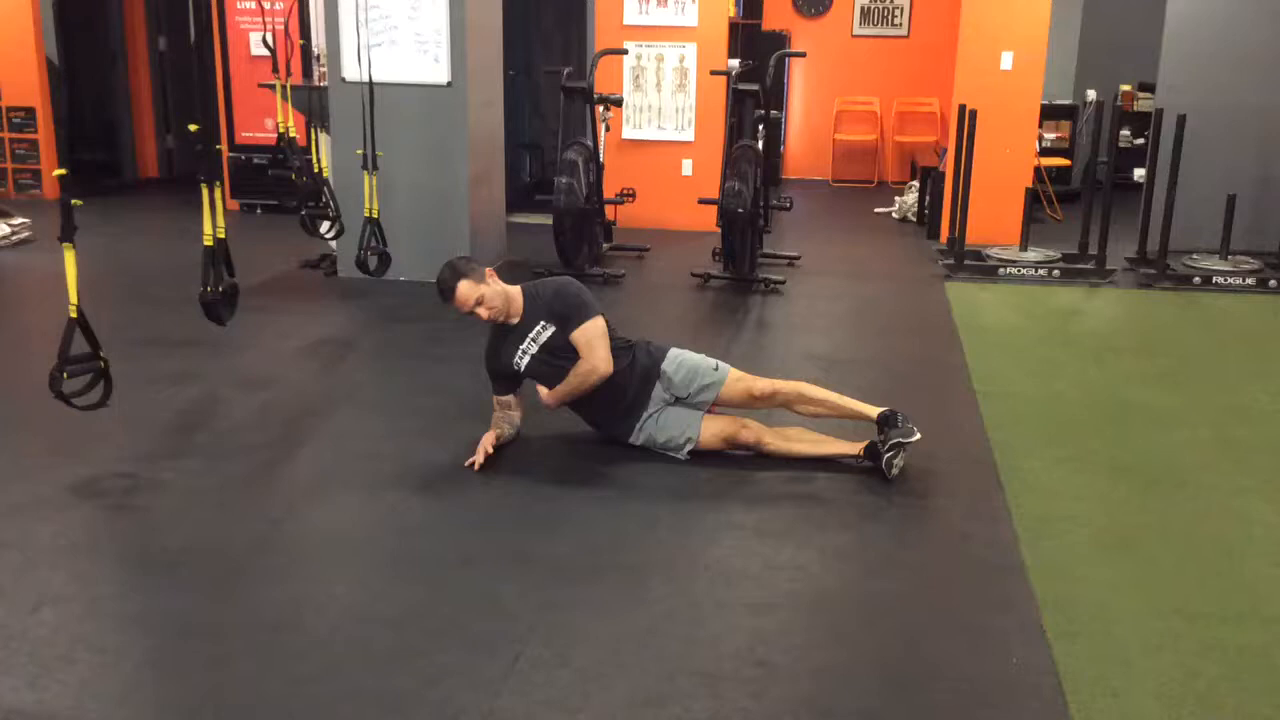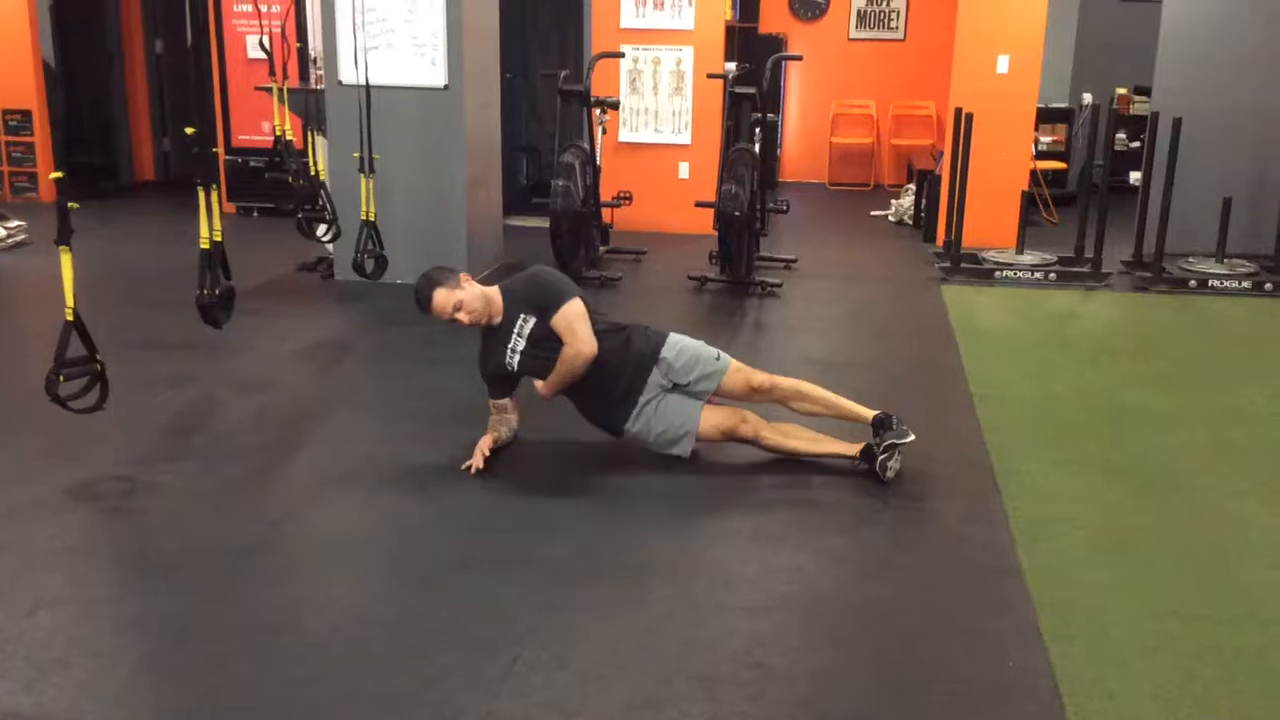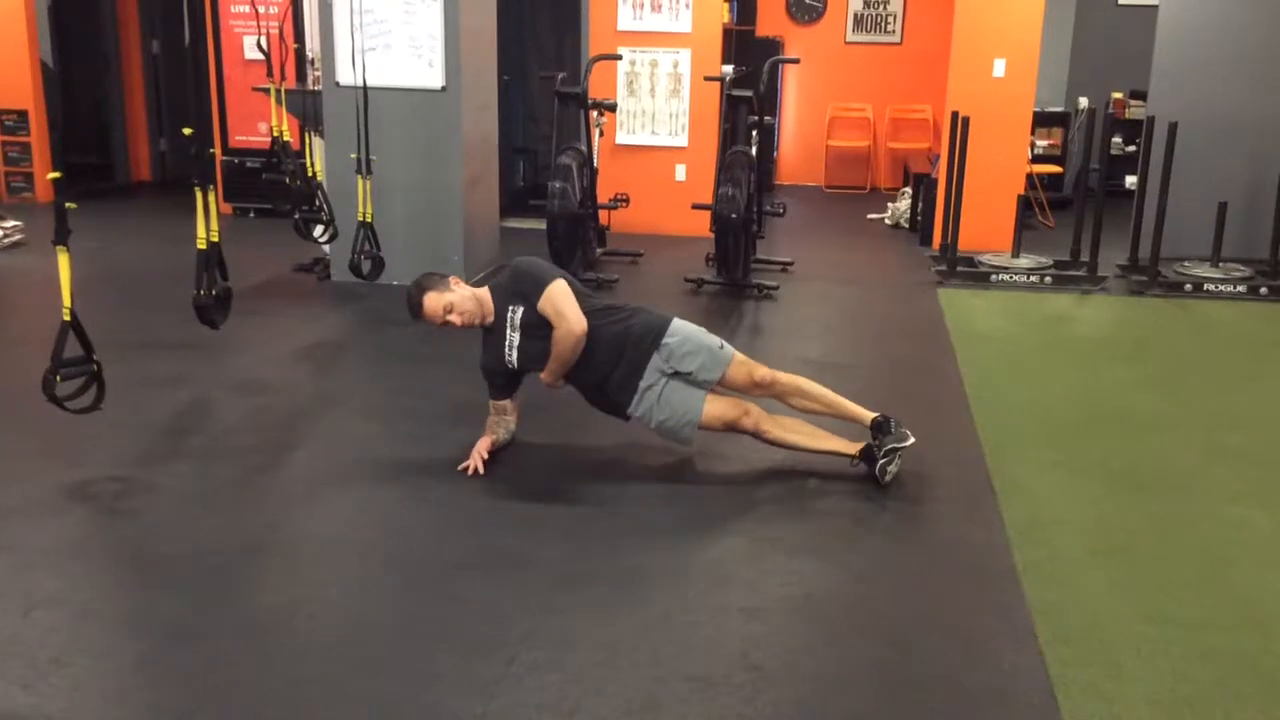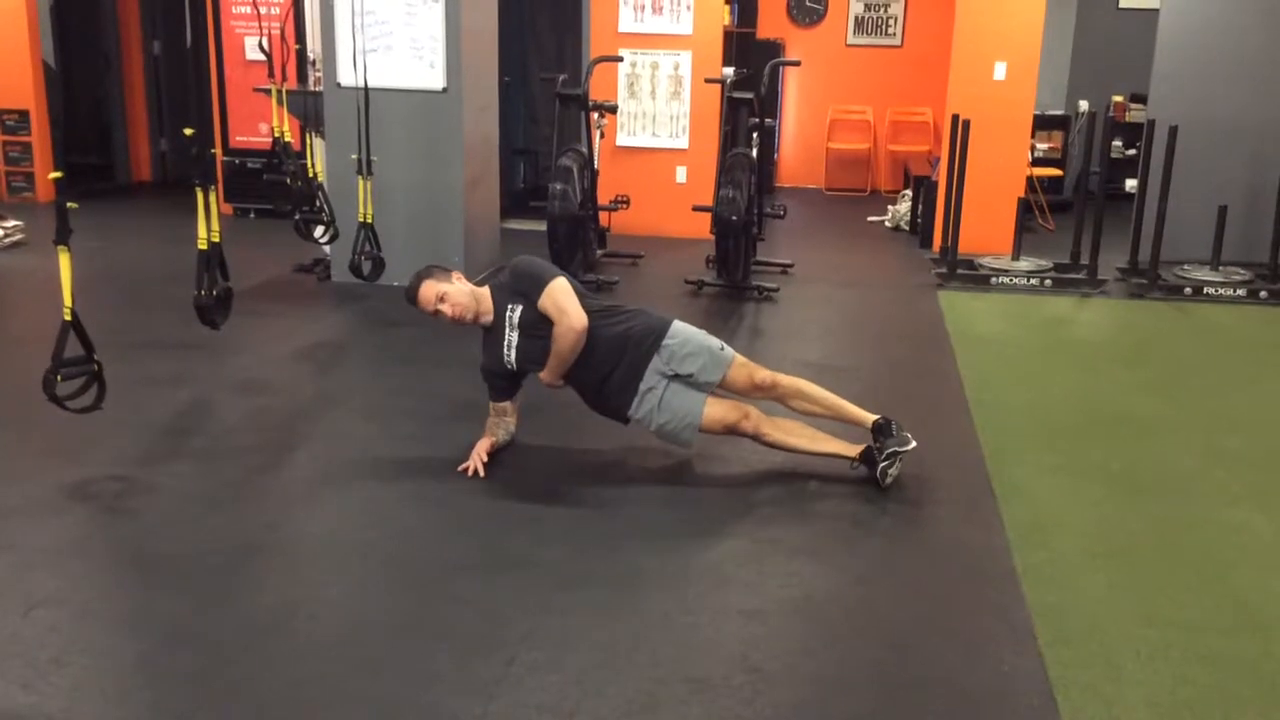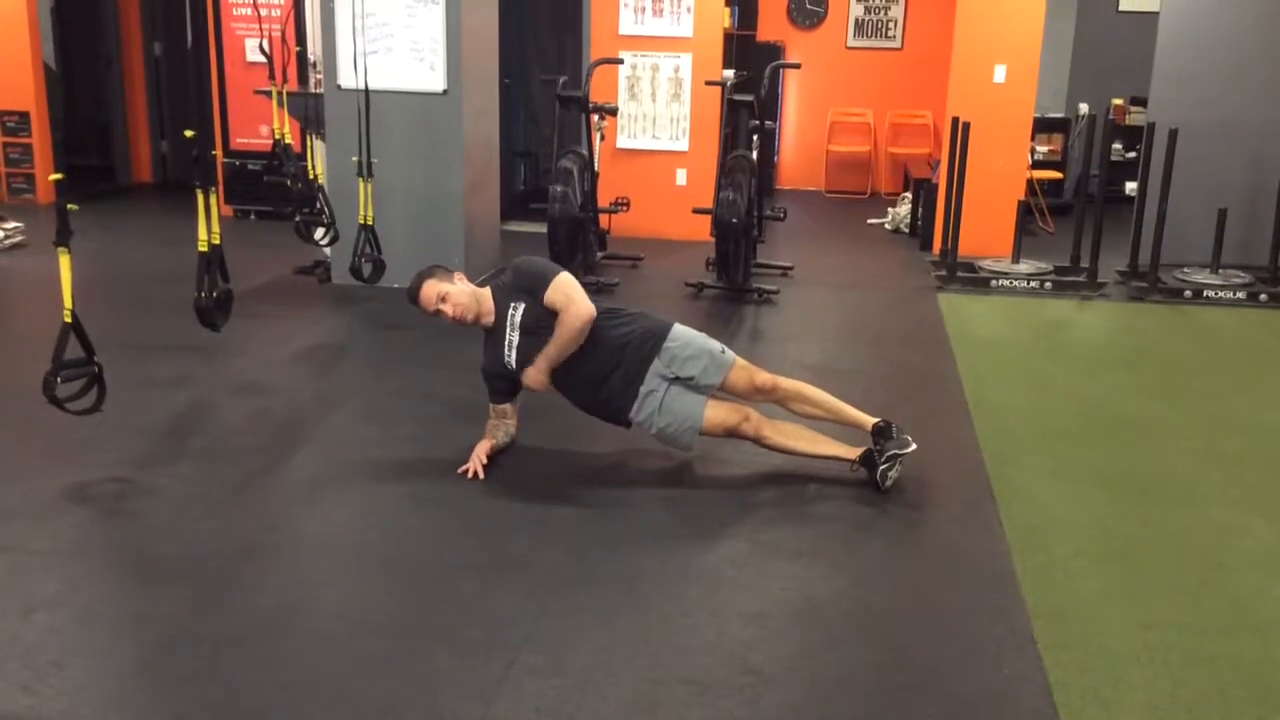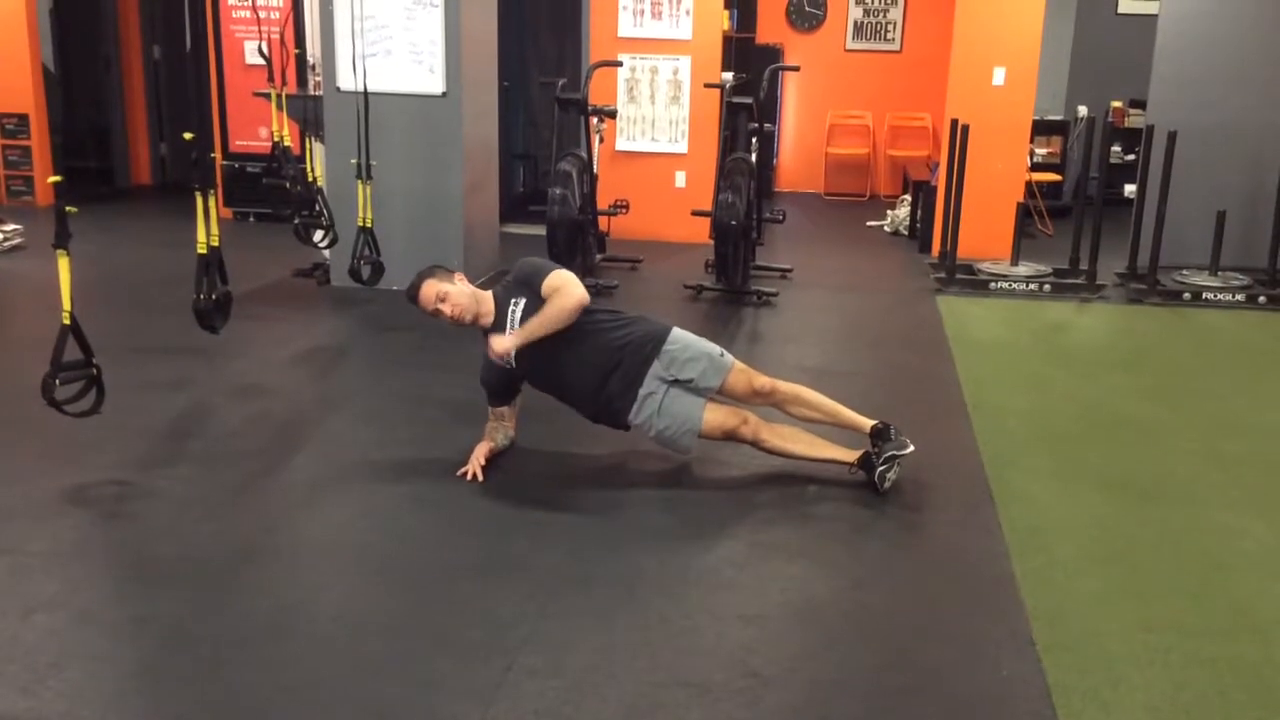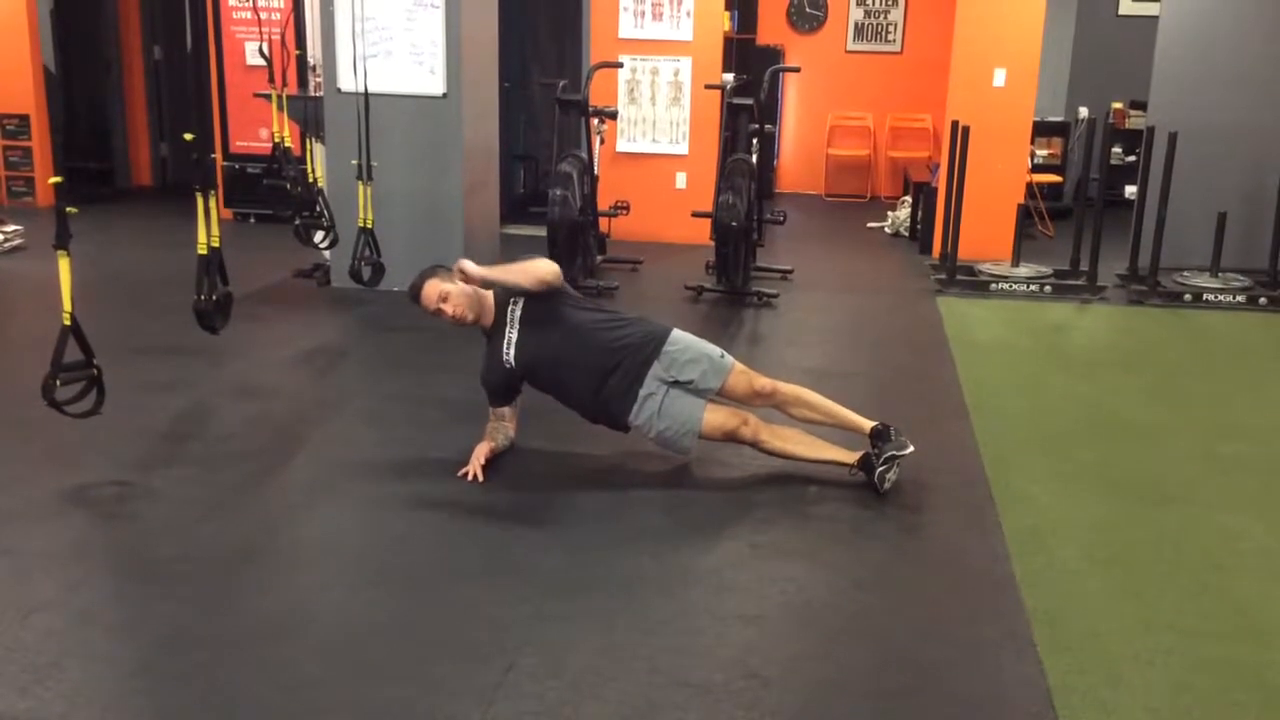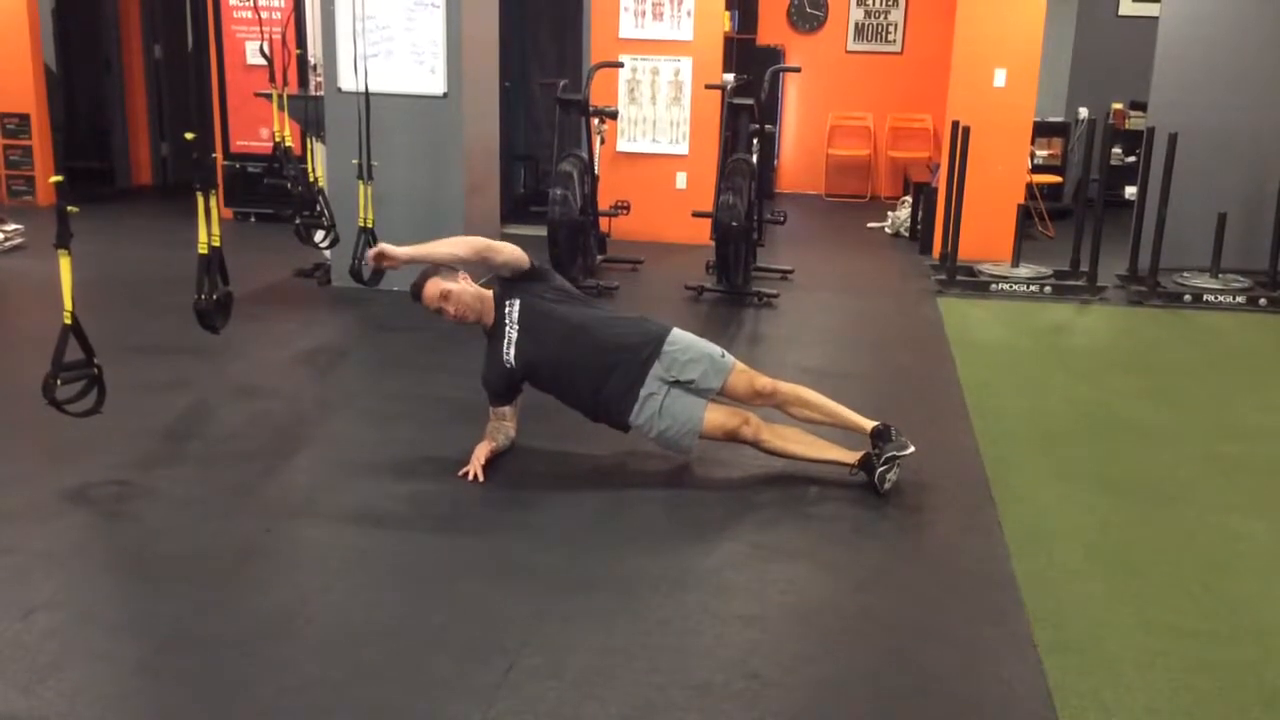
dt=0.4s
person 1, frame 1
left shoulder: (559, 294)
right shoulder: (500, 354)
left elbow: (599, 365)
right elbow: (508, 410)
left wrist: (555, 396)
right wrist: (494, 435)
left hip: (655, 370)
right hip: (635, 422)
left knee: (762, 391)
right knee: (745, 434)
left ankle: (881, 416)
right ankle: (867, 451)
person 1, frame 2
left shoulder: (534, 284)
right shoulder: (493, 357)
left elbow: (585, 347)
right elbow: (505, 414)
left wrist: (550, 387)
right wrist: (490, 438)
left hip: (653, 356)
right hip: (631, 409)
left knee: (760, 385)
right knee: (743, 427)
left ankle: (877, 420)
right ankle: (864, 452)
person 1, frame 3
left shoulder: (520, 275)
right shoulder: (495, 357)
left elbow: (574, 327)
right elbow: (505, 414)
left wrist: (552, 374)
right wrist: (488, 440)
left hip: (655, 341)
right hip: (637, 391)
left knee: (762, 379)
right knee: (743, 417)
left ankle: (876, 423)
right ankle: (863, 451)
person 1, frame 4
left shoulder: (520, 275)
right shoulder: (494, 358)
left elbow: (575, 322)
right elbow: (504, 416)
left wrist: (552, 373)
right wrist: (487, 442)
left hip: (654, 342)
right hip: (637, 395)
left knee: (762, 382)
right knee: (745, 421)
left ankle: (878, 426)
right ankle: (864, 454)
person 1, frame 5
left shoulder: (522, 275)
right shoulder: (495, 361)
left elbow: (582, 312)
right elbow: (504, 418)
left wrist: (544, 368)
right wrist: (487, 443)
left hip: (653, 345)
right hip: (637, 396)
left knee: (763, 385)
right knee: (744, 422)
left ankle: (877, 429)
right ankle: (864, 457)
person 1, frame 6
left shoulder: (523, 277)
right shoulder: (493, 368)
left elbow: (577, 296)
right elbow: (503, 422)
left wrist: (516, 337)
right wrist: (485, 446)
left hip: (652, 348)
right hip: (636, 400)
left knee: (762, 389)
right knee: (745, 428)
left ankle: (877, 432)
right ankle: (863, 461)
person 1, frame 7
left shoulder: (522, 286)
right shoulder: (496, 365)
left elbow: (548, 273)
right elbow: (504, 423)
left wrist: (480, 274)
right wrist: (485, 447)
left hip: (652, 350)
right hip: (636, 402)
left knee: (761, 390)
right knee: (744, 428)
left ankle: (876, 432)
right ankle: (862, 462)
person 1, frame 8
left shoulder: (520, 282)
right shoulder: (498, 364)
left elbow: (481, 248)
right elbow: (503, 425)
left wrist: (404, 253)
right wrist: (486, 446)
left hip: (656, 349)
right hip: (638, 402)
left knee: (764, 390)
right knee: (745, 428)
left ankle: (877, 434)
right ankle: (863, 463)
